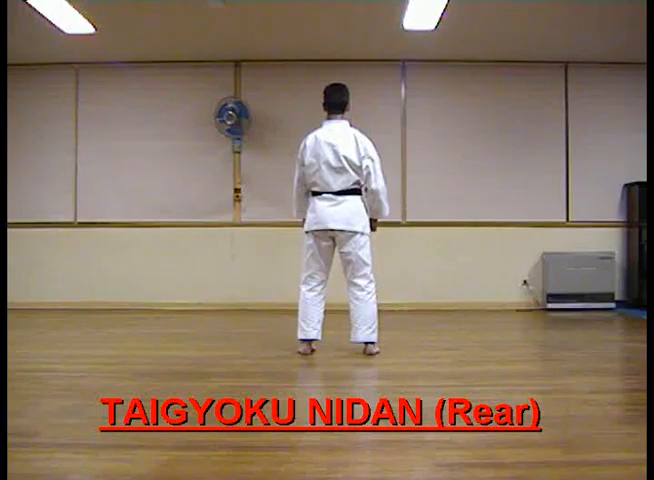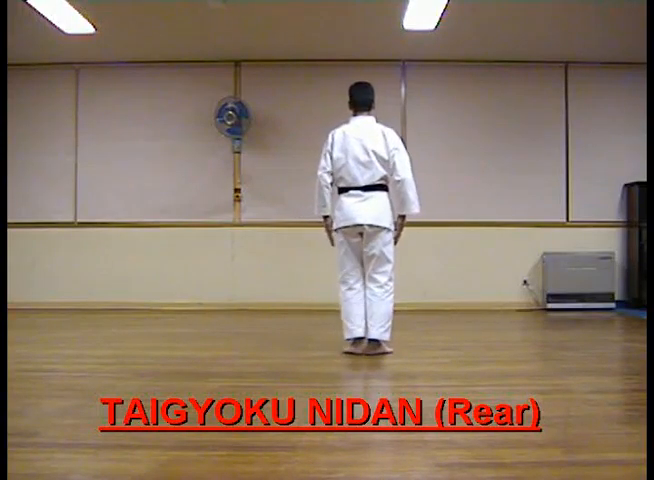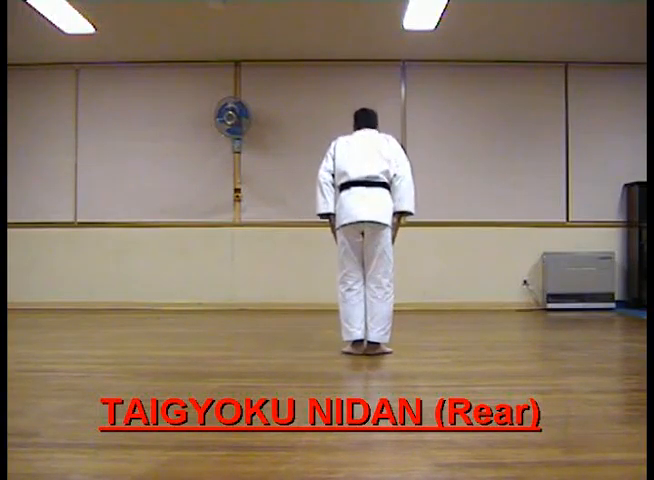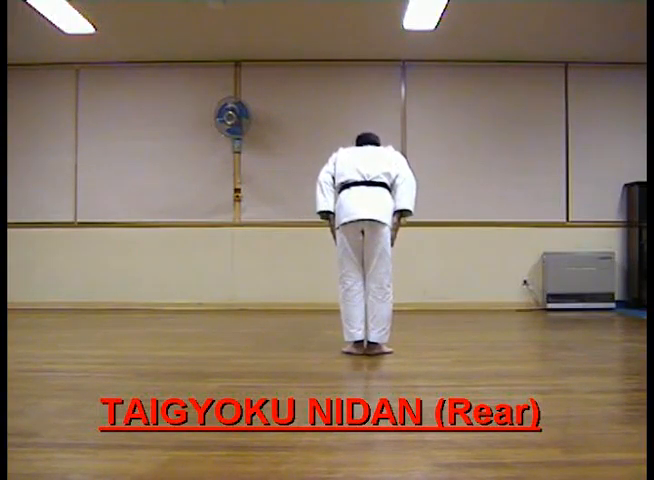
dt=0.7s
person 1, frame 1
left shoulder: (310, 141)
right shoulder: (359, 140)
left elbow: (300, 184)
right elbow: (375, 183)
left wrist: (303, 215)
right wrist: (375, 214)
left hip: (319, 213)
right hip: (351, 213)
left knee: (312, 280)
right knee: (361, 280)
left ankle: (307, 340)
right ankle: (368, 341)
person 1, frame 2
left shoulder: (336, 136)
right shoulder: (387, 135)
left elbow: (324, 177)
right elbow: (402, 177)
left wrist: (326, 215)
right wrist: (402, 214)
left hip: (346, 209)
right hip: (378, 209)
left knee: (350, 279)
right knee: (379, 278)
left ankle: (356, 339)
right ankle: (375, 340)
person 1, frame 3
left shoulder: (339, 144)
right shoulder: (389, 142)
left elbow: (325, 178)
right elbow: (402, 177)
left wrist: (330, 216)
right wrist: (399, 215)
left hip: (347, 207)
right hip: (379, 206)
left knee: (350, 279)
right knee: (380, 279)
left ankle: (355, 340)
right ankle: (376, 341)
person 1, frame 4
left shoulder: (341, 154)
right shoulder: (390, 153)
left elbow: (325, 180)
right elbow: (406, 180)
left wrist: (330, 217)
right wrist: (398, 215)
left hip: (348, 207)
right hip: (379, 205)
left knee: (350, 278)
right knee: (379, 279)
left ankle: (356, 341)
right ankle: (376, 341)
